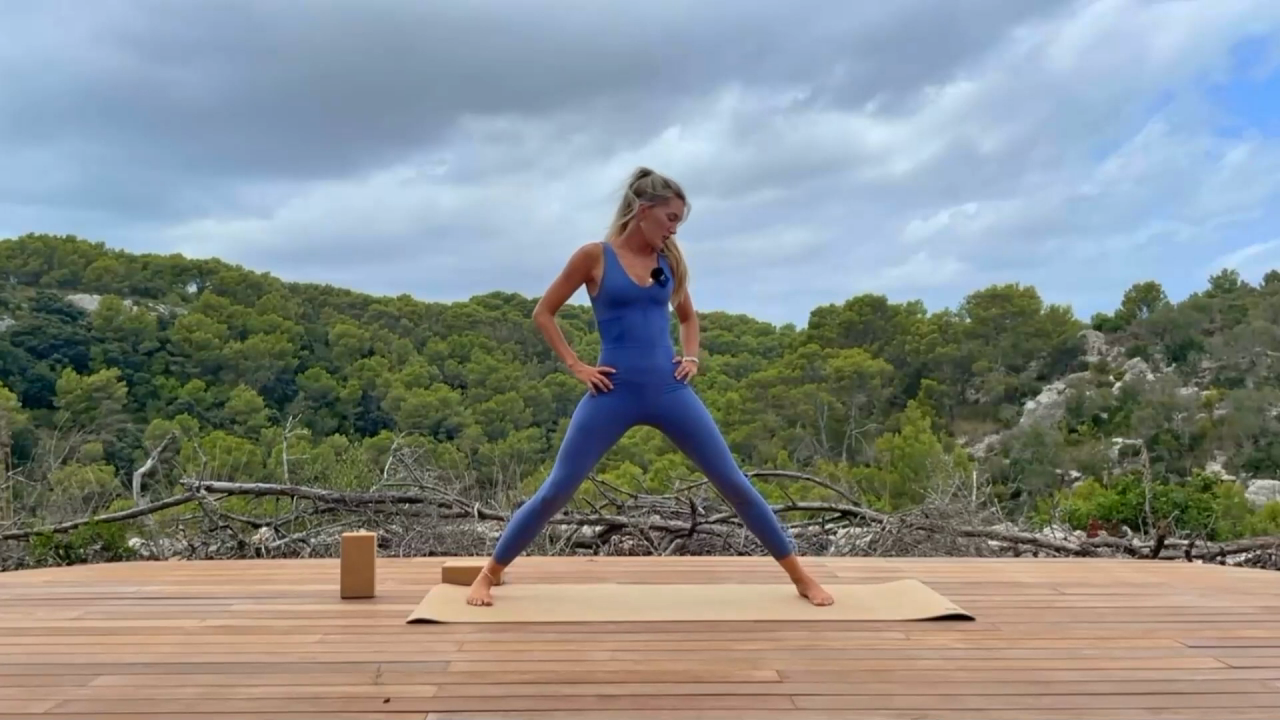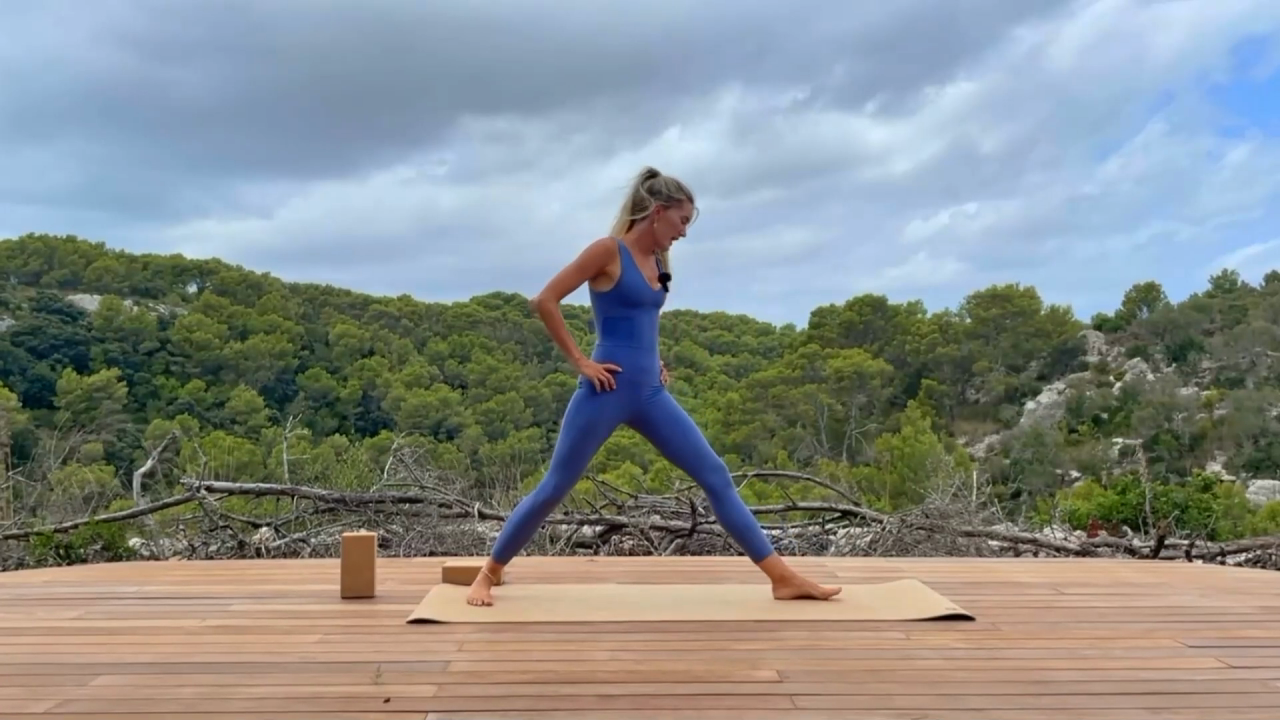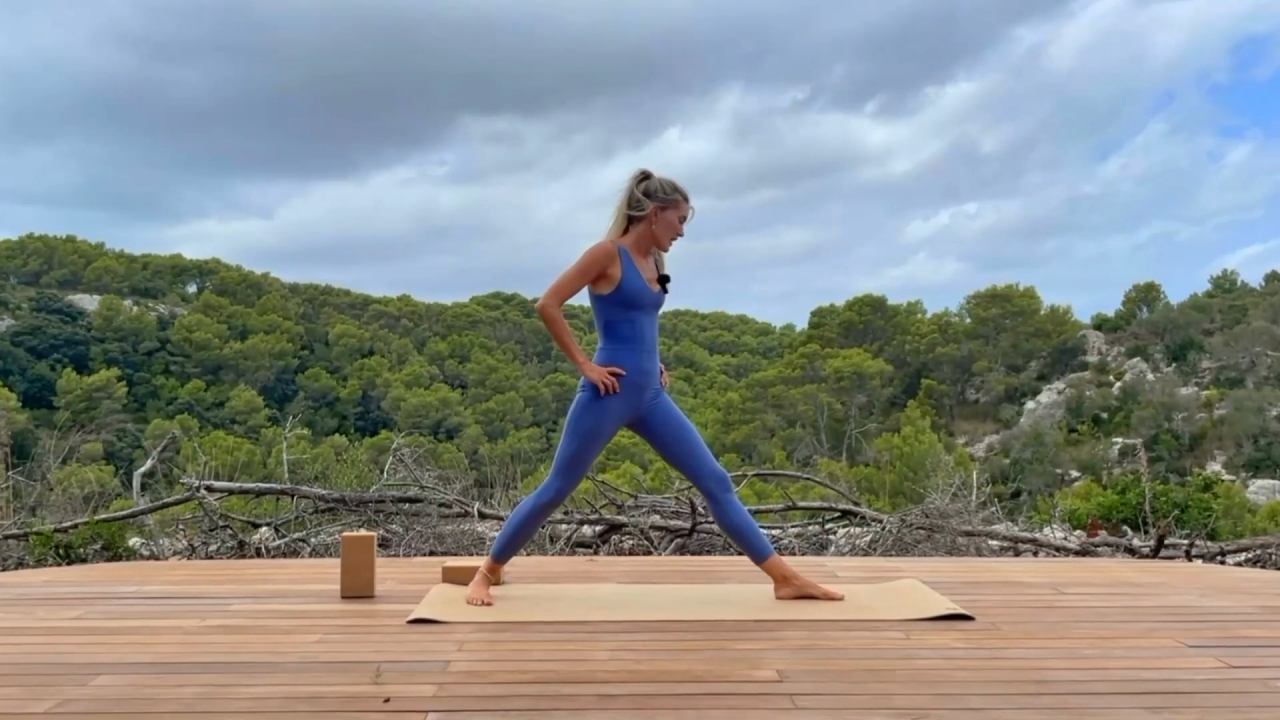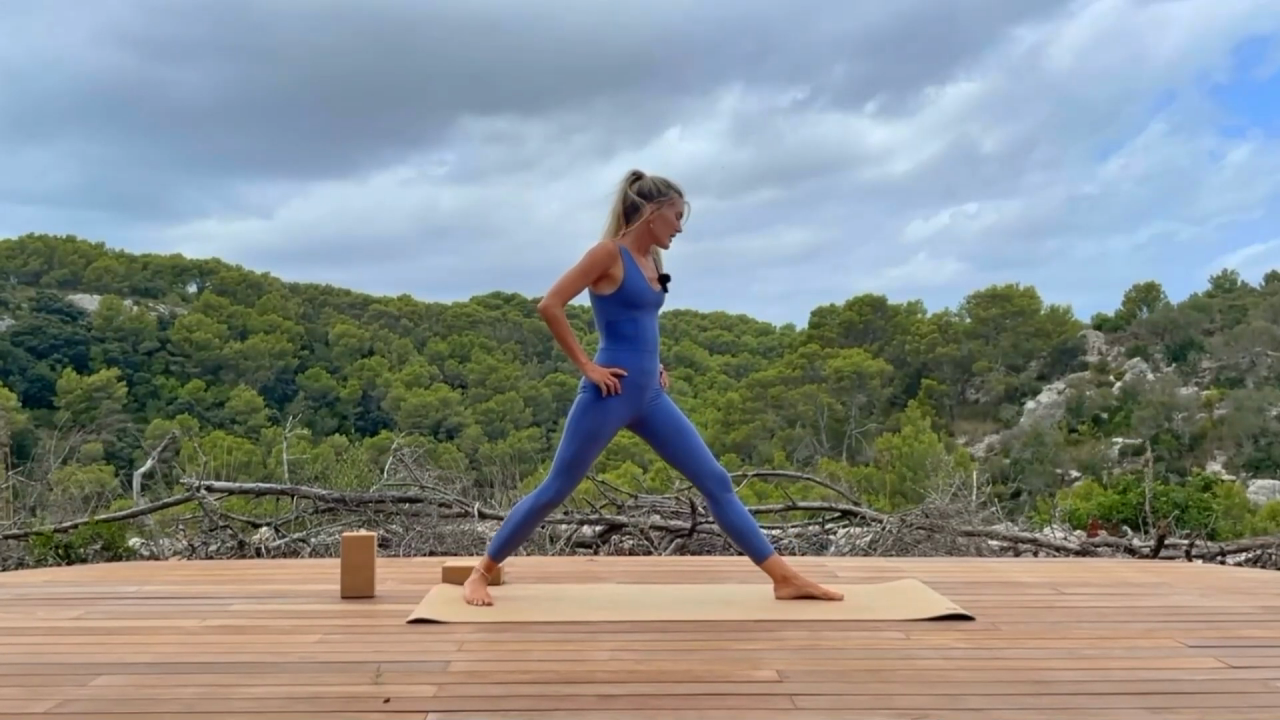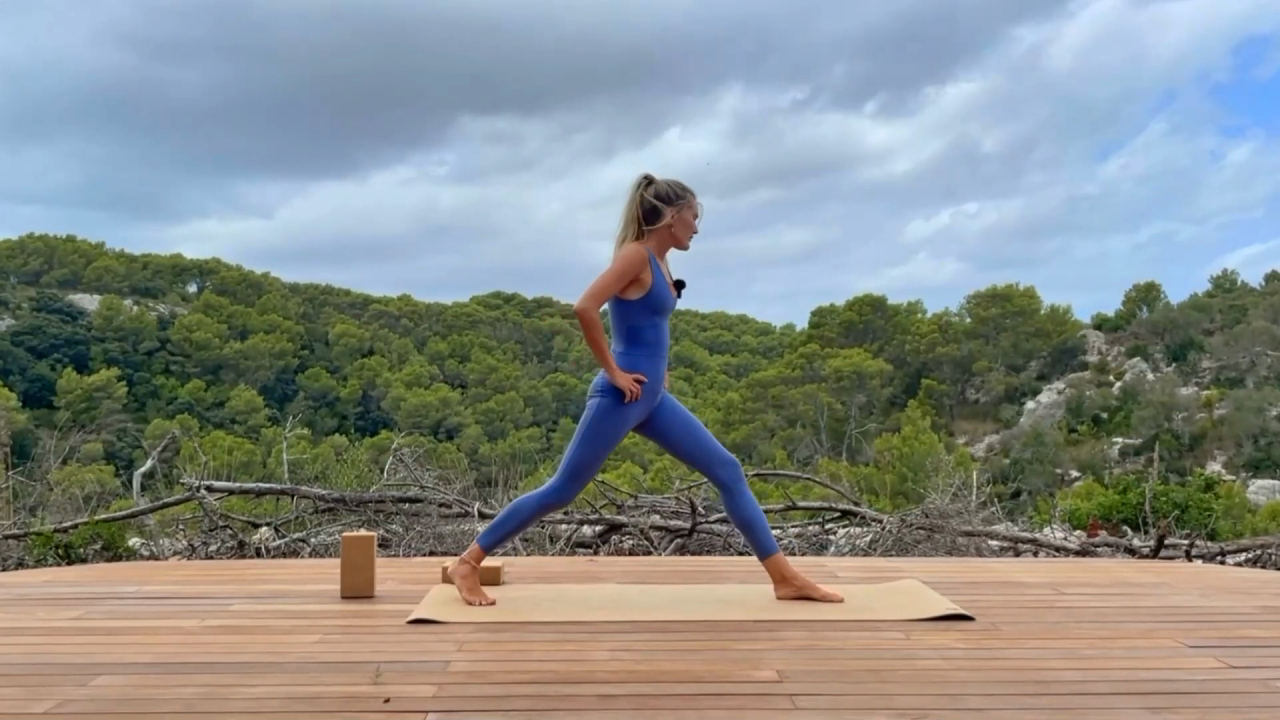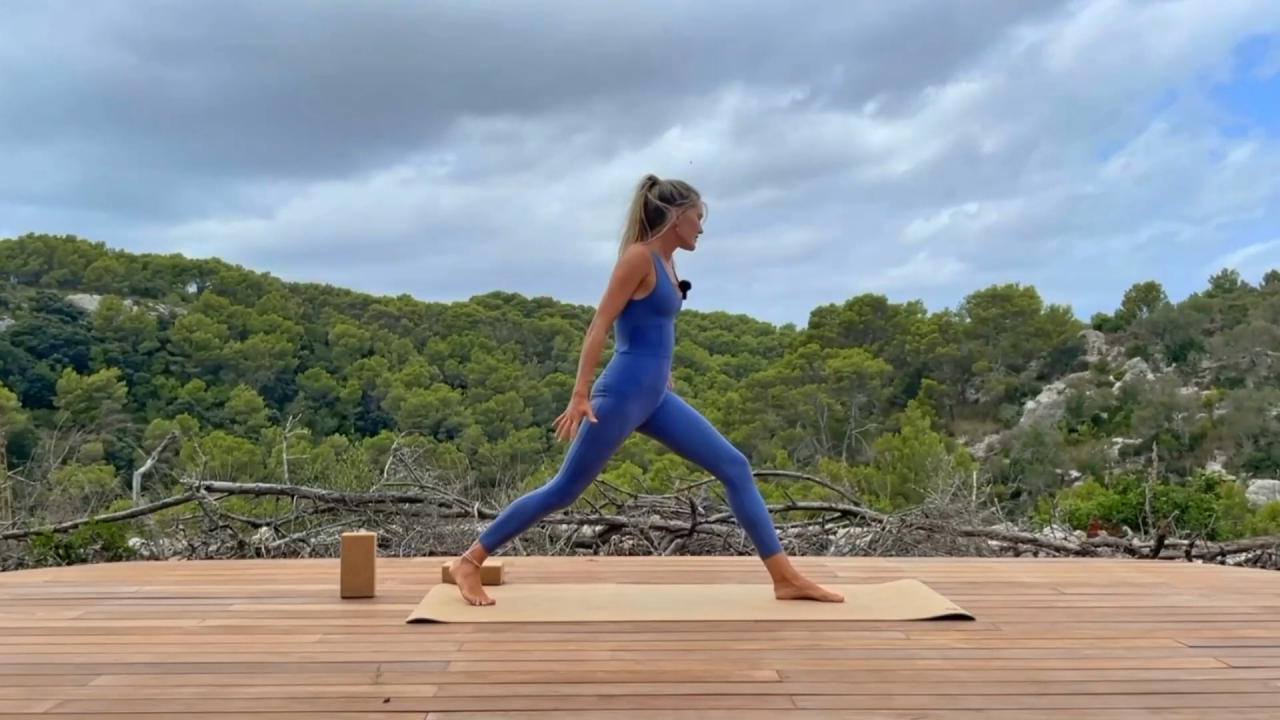
dt=0.7s
person 1, frame 1
left shoulder: (669, 260)
right shoulder: (594, 255)
left elbow: (688, 316)
right elbow: (543, 313)
left wrist: (691, 357)
right wrist: (576, 365)
left hip: (669, 390)
right hip: (613, 392)
left knee: (734, 484)
right knee: (555, 492)
left ankle: (800, 576)
right ankle: (489, 575)
person 1, frame 2
left shoulder: (658, 260)
right shoulder: (608, 250)
right elbow: (544, 301)
right wrist: (580, 361)
left hip: (650, 391)
right hip: (607, 389)
left knee: (716, 477)
right knee: (554, 488)
left ankle: (783, 579)
right ankle: (488, 575)
person 1, frame 3
left shoulder: (654, 262)
right shoulder: (608, 252)
right elbow: (547, 305)
right wrist: (583, 364)
left hip: (651, 394)
right hip: (608, 393)
left knee: (715, 481)
right knee: (555, 490)
left ankle: (785, 578)
right ankle: (485, 574)
person 1, frame 4
left shoulder: (651, 260)
right shoulder: (610, 252)
right elbow: (549, 305)
right wrist: (586, 366)
left hip: (650, 395)
right hip: (609, 393)
left knee: (716, 481)
right knee: (555, 490)
left ankle: (784, 578)
right ankle: (481, 573)
person 1, frame 5
left shoulder: (657, 261)
right shoulder: (636, 254)
right elbow: (585, 307)
right wrist: (612, 370)
left hip: (652, 396)
right hip: (620, 396)
left knee: (728, 471)
right knee: (561, 490)
left ankle: (785, 577)
right ankle: (467, 563)
person 1, frame 6
left shoulder: (663, 262)
right shoulder: (639, 255)
right elbow: (600, 324)
right wrist: (581, 395)
left hip: (655, 396)
right hip: (623, 393)
left knee: (735, 468)
right knee: (563, 490)
left ankle: (785, 577)
right ankle: (469, 562)
